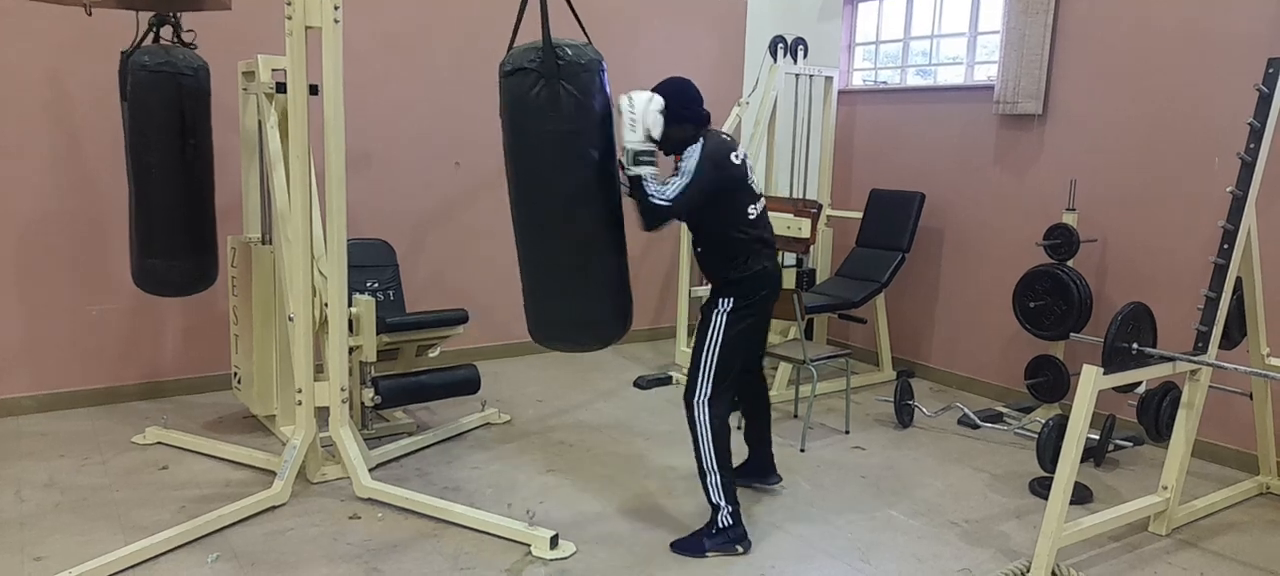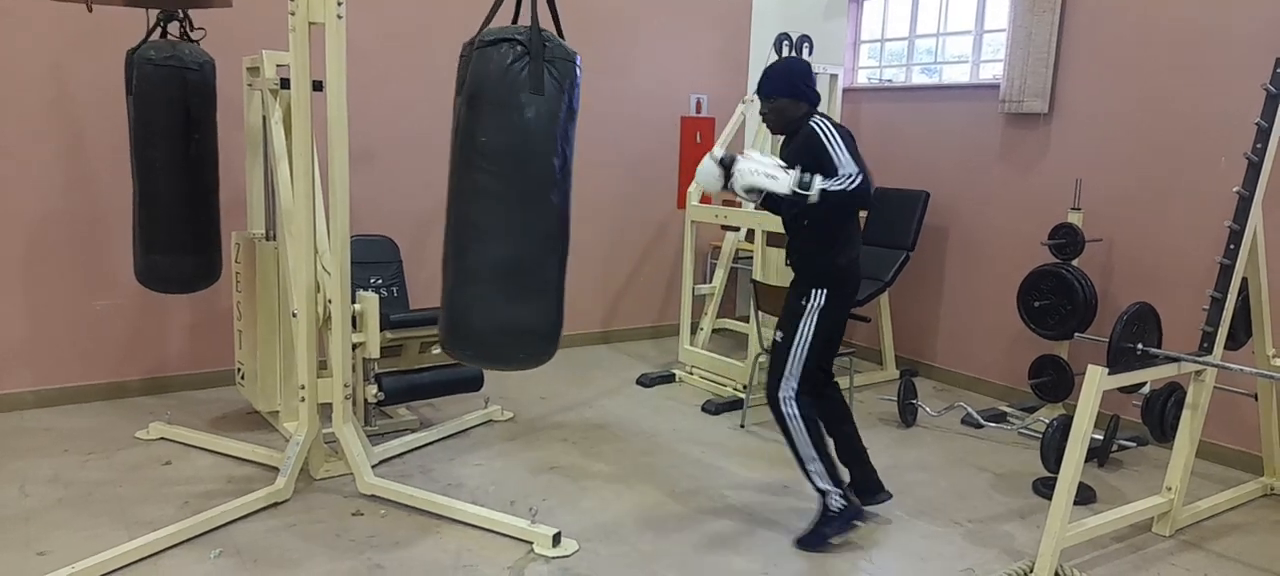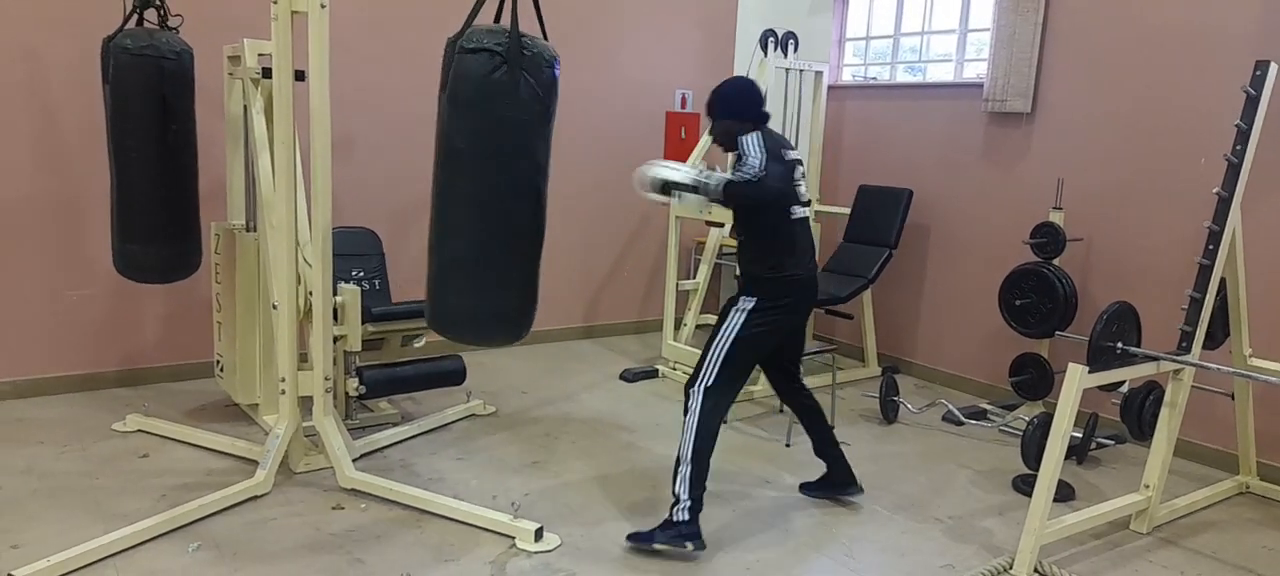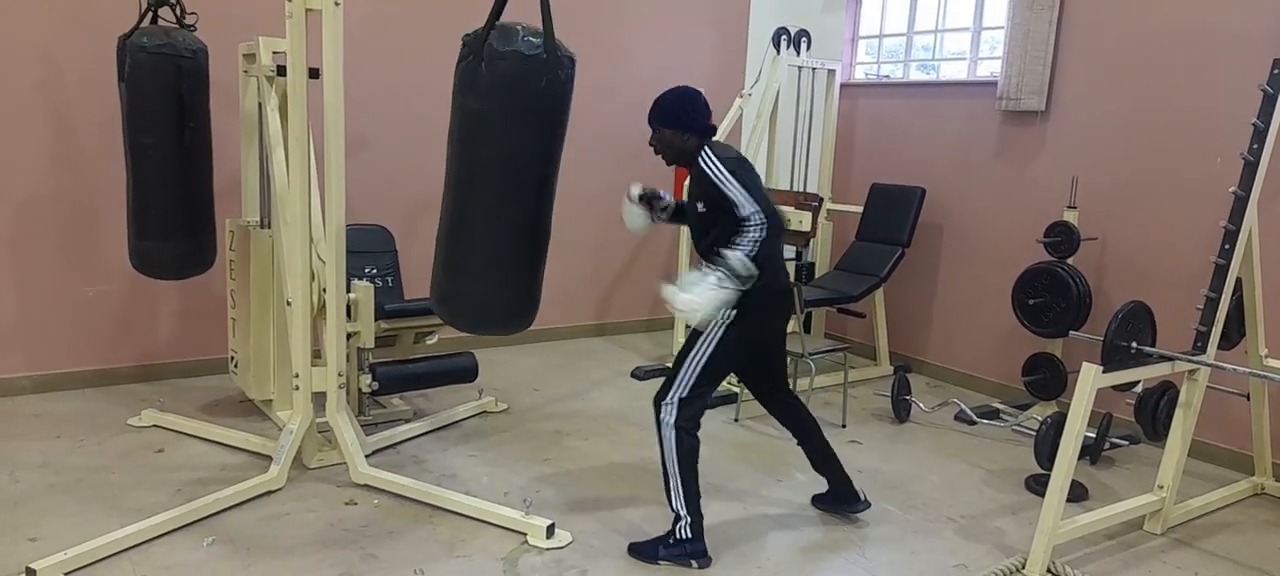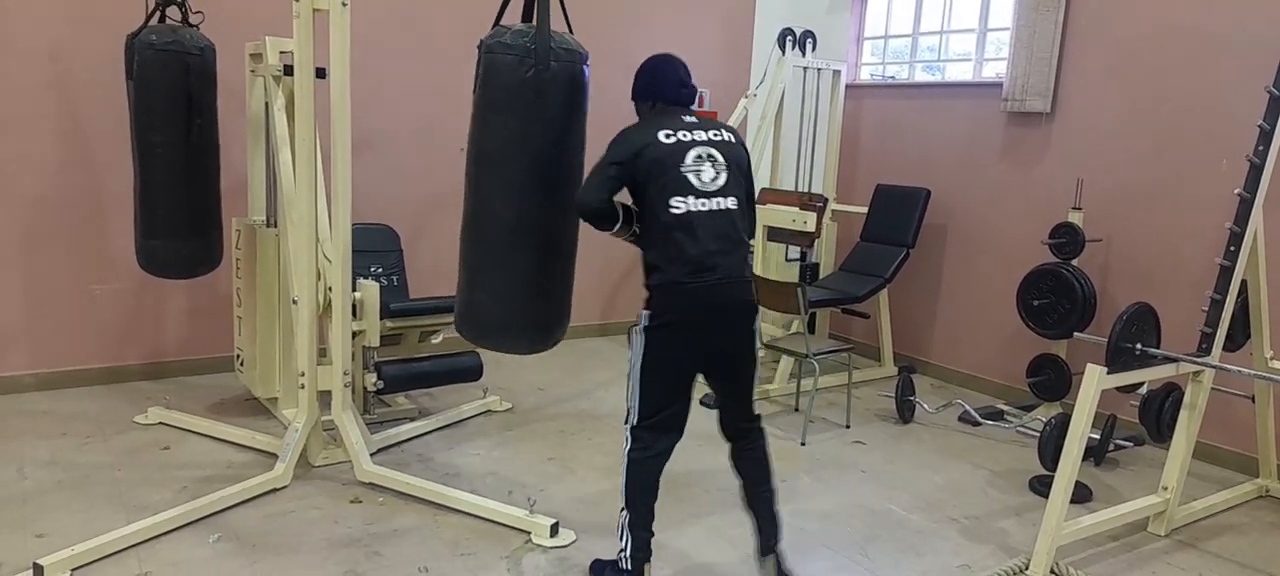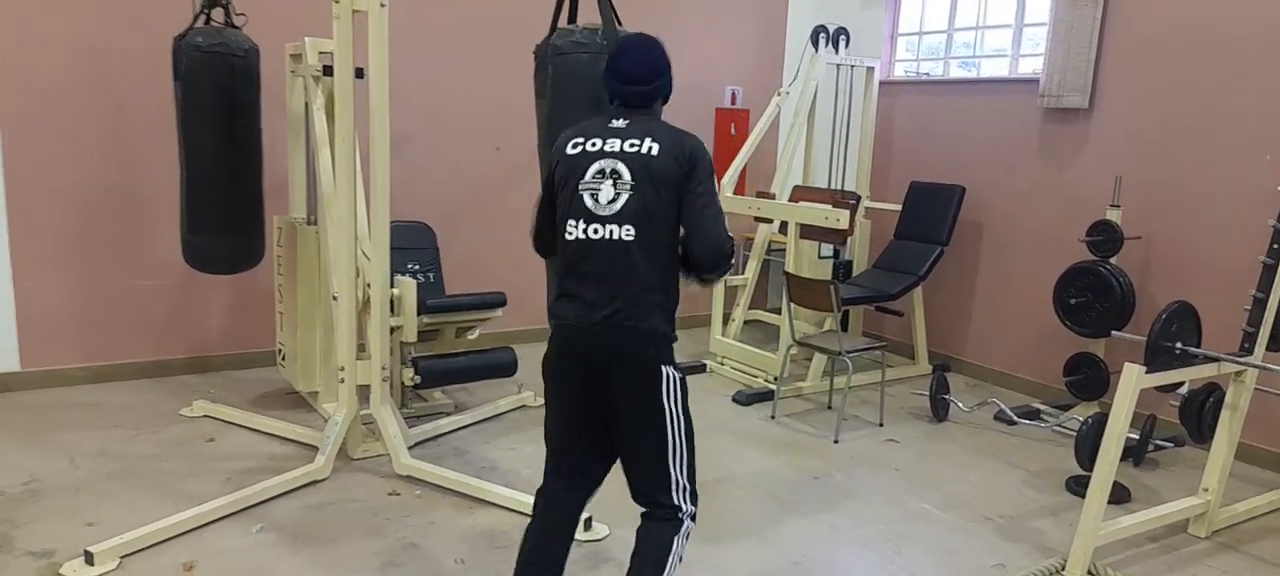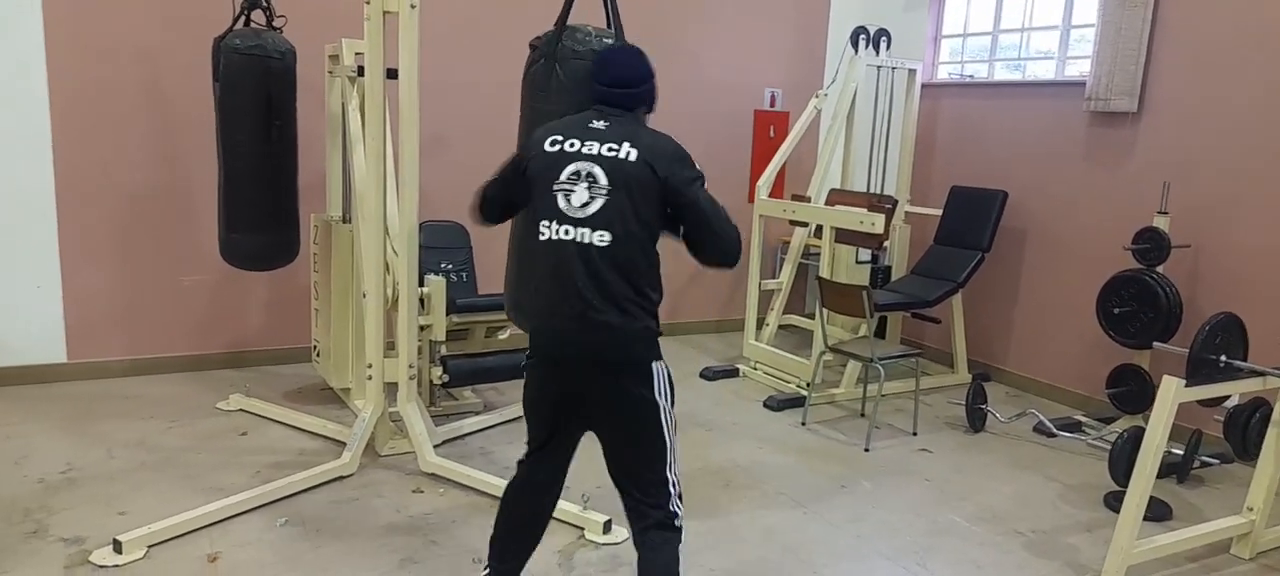
dt=0.7s
person 1, frame 1
left shoulder: (702, 157)
right shoulder: (717, 145)
left elbow: (655, 213)
right elbow: (680, 200)
left wrist: (636, 152)
right wrist: (645, 164)
left hip: (738, 290)
right hip: (761, 279)
left knee: (706, 399)
right knee: (746, 372)
left ankle: (726, 526)
right ankle: (761, 462)
person 1, frame 2
left shoulder: (822, 133)
right shoulder: (795, 141)
left elbow: (857, 188)
right elbow: (780, 205)
left wrist: (787, 182)
right wrist: (737, 178)
left hip: (826, 282)
right hip: (818, 277)
left knee: (785, 392)
right knee: (815, 381)
left ankle: (838, 505)
right ankle: (864, 483)
person 1, frame 3
left shoulder: (755, 146)
right shoulder: (779, 149)
left elbow: (756, 187)
right wrist: (713, 185)
left hip: (769, 293)
right hip: (797, 286)
left knee: (705, 390)
right knee: (787, 381)
left ankle: (682, 522)
right ankle: (840, 476)
person 1, frame 4
left shoulder: (710, 161)
right shoulder: (714, 161)
left elbow: (755, 222)
left wrist: (716, 286)
right wrist: (662, 206)
left hip: (745, 308)
right hip: (772, 298)
left knee: (674, 408)
right knee: (775, 394)
left ankle: (687, 539)
right ankle: (843, 490)
person 1, frame 5
left shoulder: (637, 139)
right shoulder: (732, 138)
left elbow: (589, 203)
left wrist: (629, 223)
left hip: (673, 304)
right hip: (736, 300)
left knee: (649, 435)
right knee: (743, 427)
person 1, frame 6
left shoulder: (568, 147)
right shoulder: (683, 150)
left elbow: (545, 244)
right elbow: (712, 254)
right wrist: (683, 260)
left hip: (570, 341)
right hip: (640, 345)
left knee: (564, 482)
right knee: (669, 502)
person 1, frame 7
left shoulder: (548, 139)
right shoulder: (660, 151)
left elbow: (489, 207)
right elbow: (724, 249)
right wrist: (672, 217)
left hip: (556, 340)
right hip: (627, 348)
left knee: (540, 469)
right knee: (654, 504)
